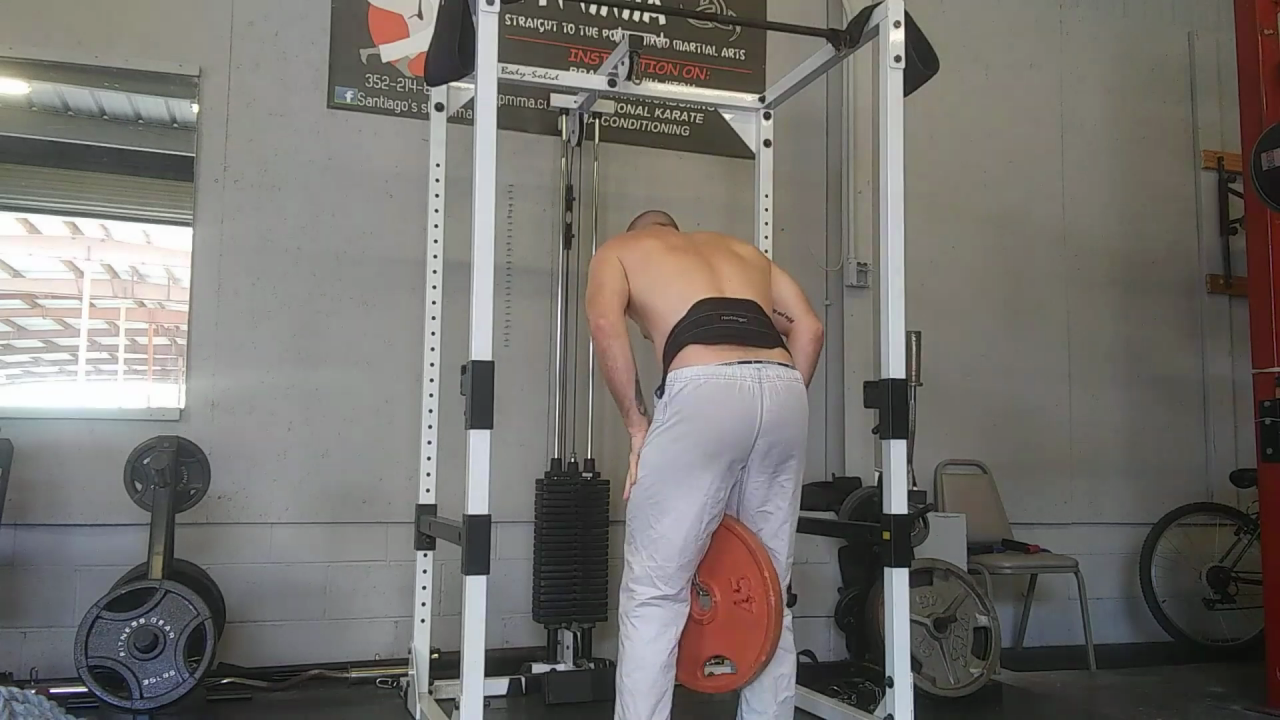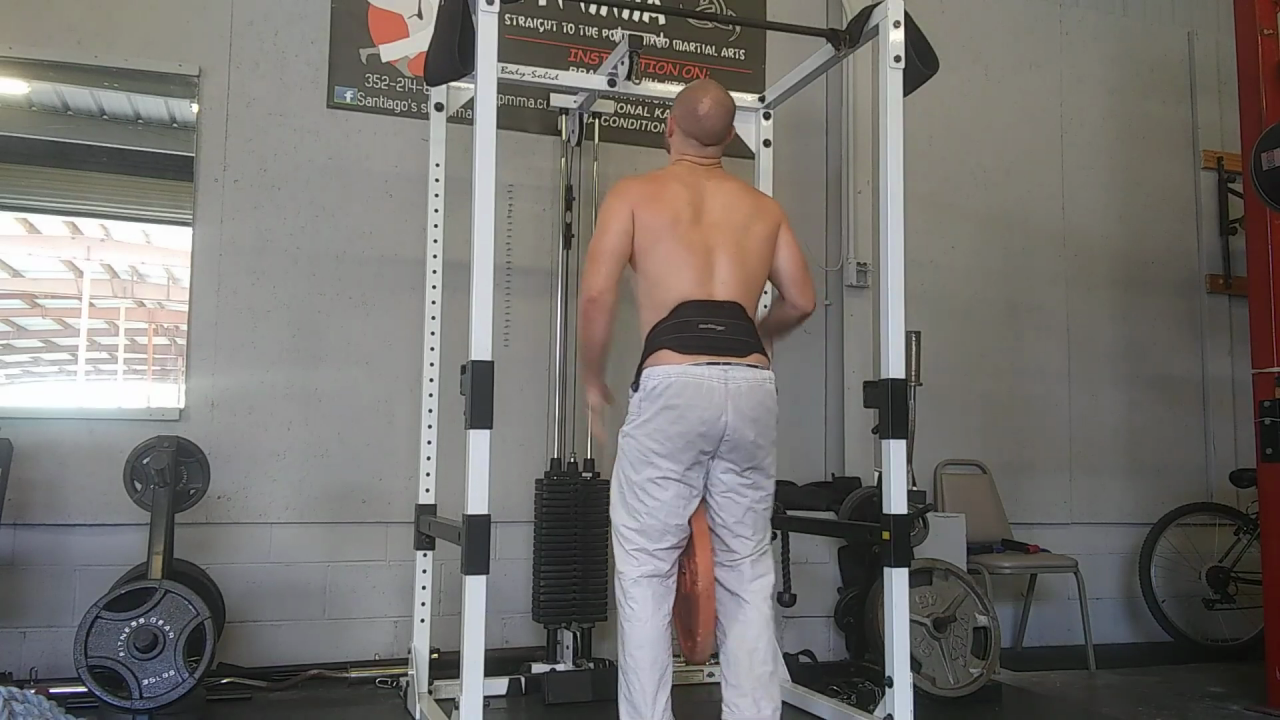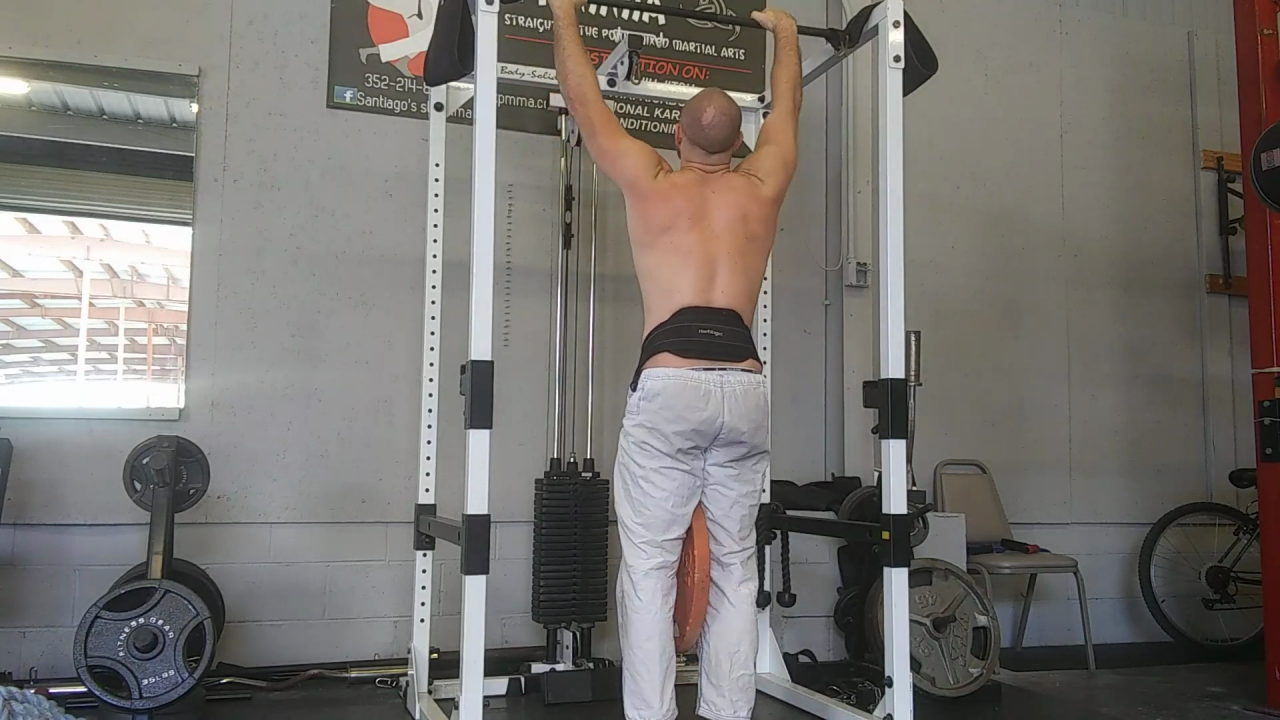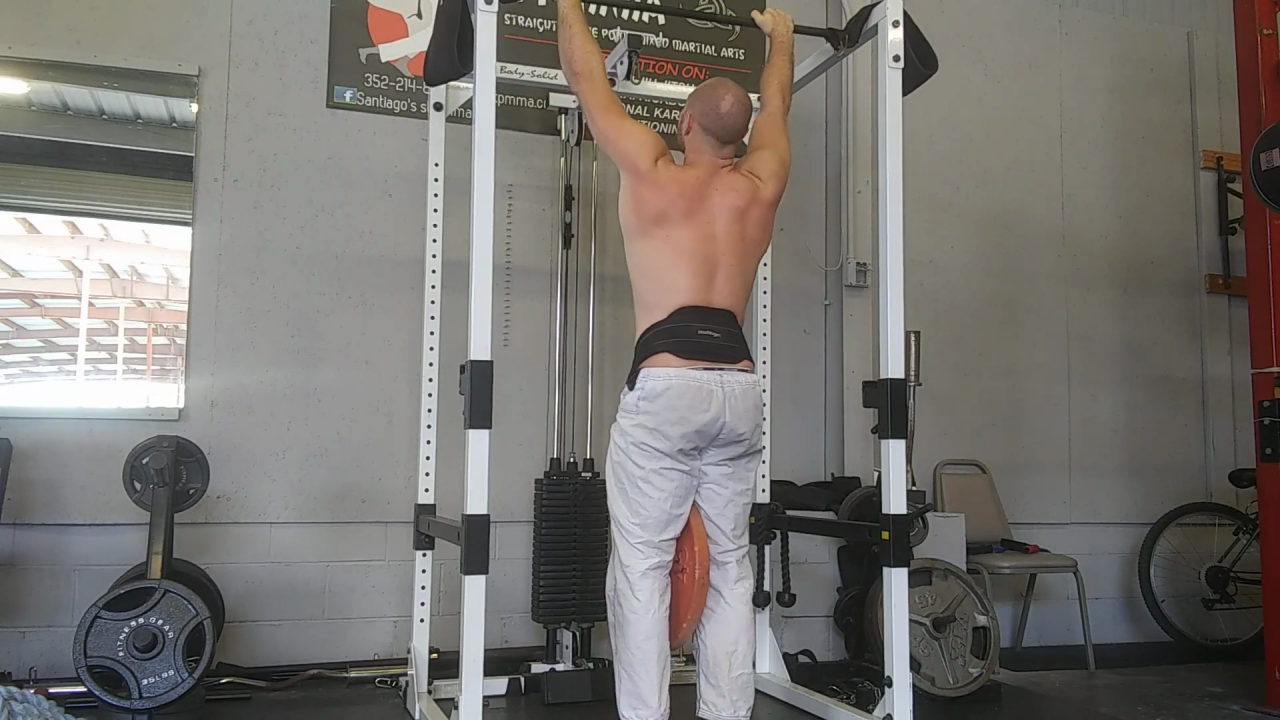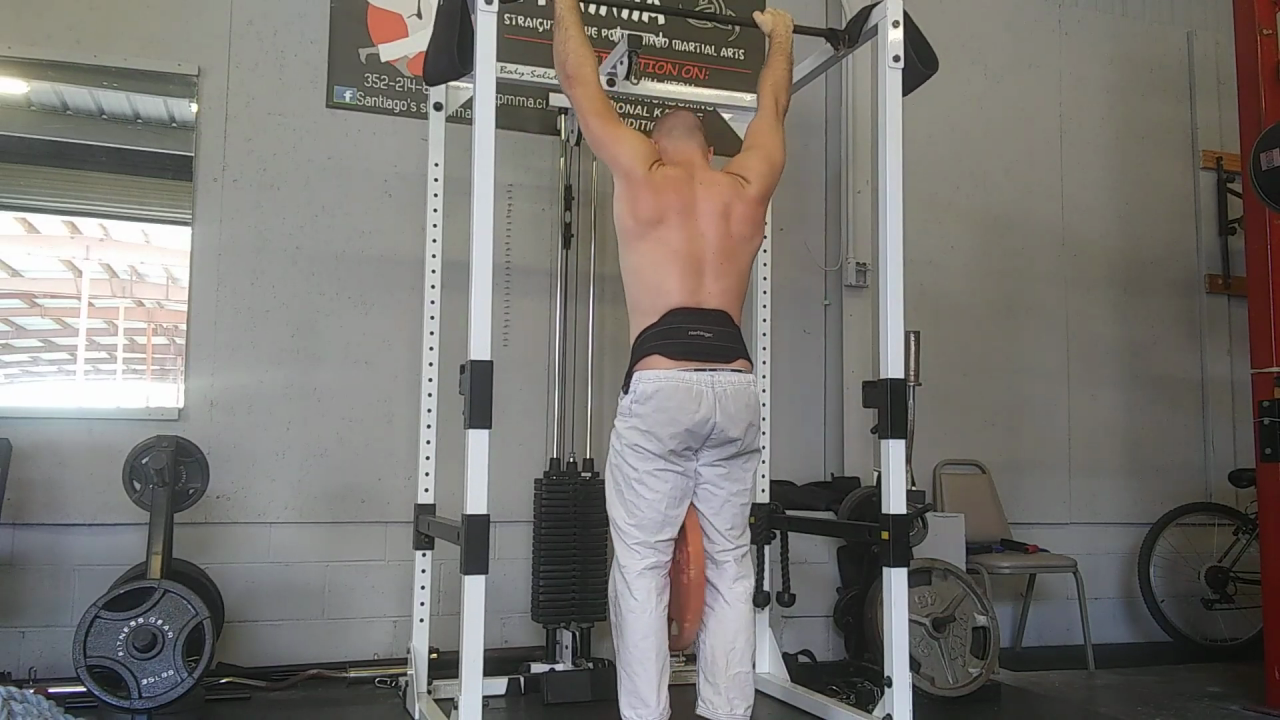
dt=1s
person 1, frame 1
left shoulder: (619, 250)
right shoulder: (741, 249)
left elbow: (606, 325)
right elbow: (808, 330)
left wrist: (638, 423)
left hip: (706, 388)
right hip: (785, 390)
left knee: (654, 590)
person 1, frame 2
left shoulder: (636, 193)
right shoulder: (761, 206)
left elbow: (597, 294)
right elbow: (802, 300)
left wrist: (593, 379)
left hip: (675, 384)
right hip: (754, 386)
left knee: (646, 572)
right knee: (747, 574)
person 1, frame 3
left shoulder: (651, 183)
right shoulder: (764, 189)
left elbow: (585, 103)
right elbow: (785, 105)
left hip: (671, 384)
right hip: (744, 388)
left knee: (649, 567)
right knee: (734, 569)
person 1, frame 4
left shoulder: (650, 168)
right shoulder: (760, 186)
left elbow: (588, 80)
right elbow: (775, 106)
left hip: (667, 385)
right hip: (739, 388)
left knee: (641, 568)
right knee: (728, 570)
person 1, frame 5
left shoulder: (639, 172)
right shoulder: (748, 185)
left elbow: (581, 85)
right elbow: (772, 108)
left hip: (662, 386)
right hip: (735, 388)
left knee: (641, 569)
right knee: (728, 569)
